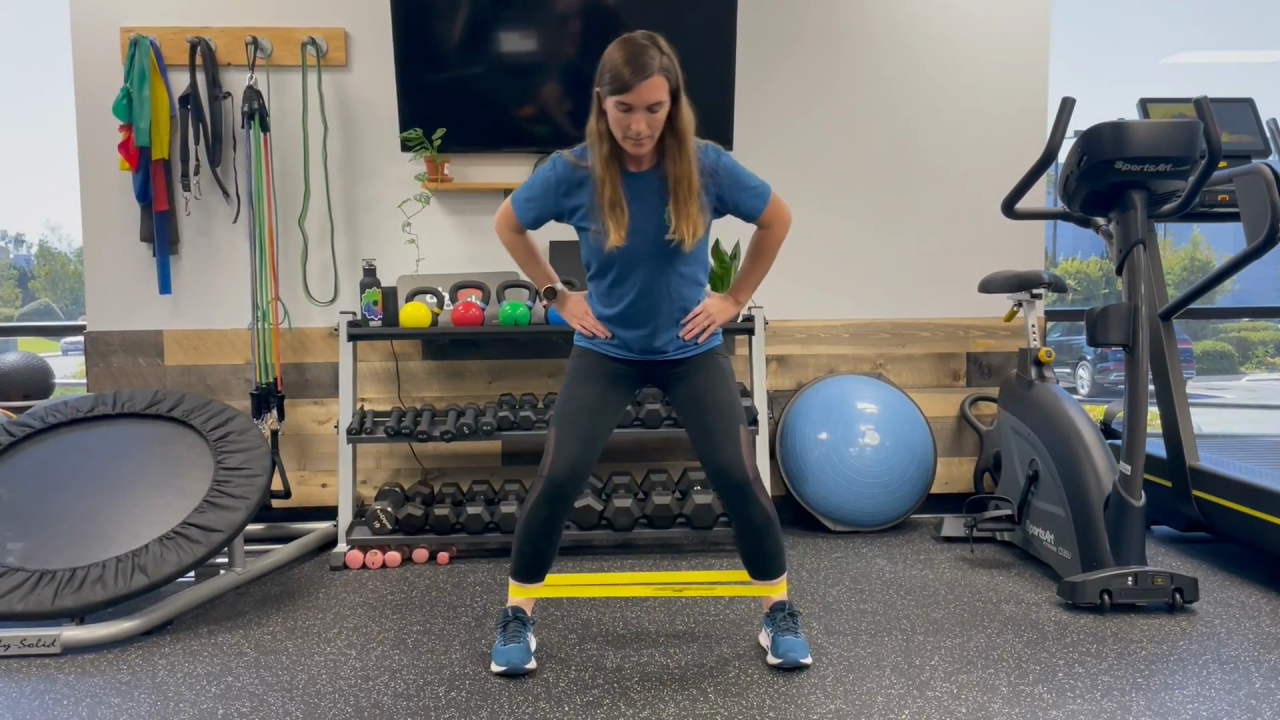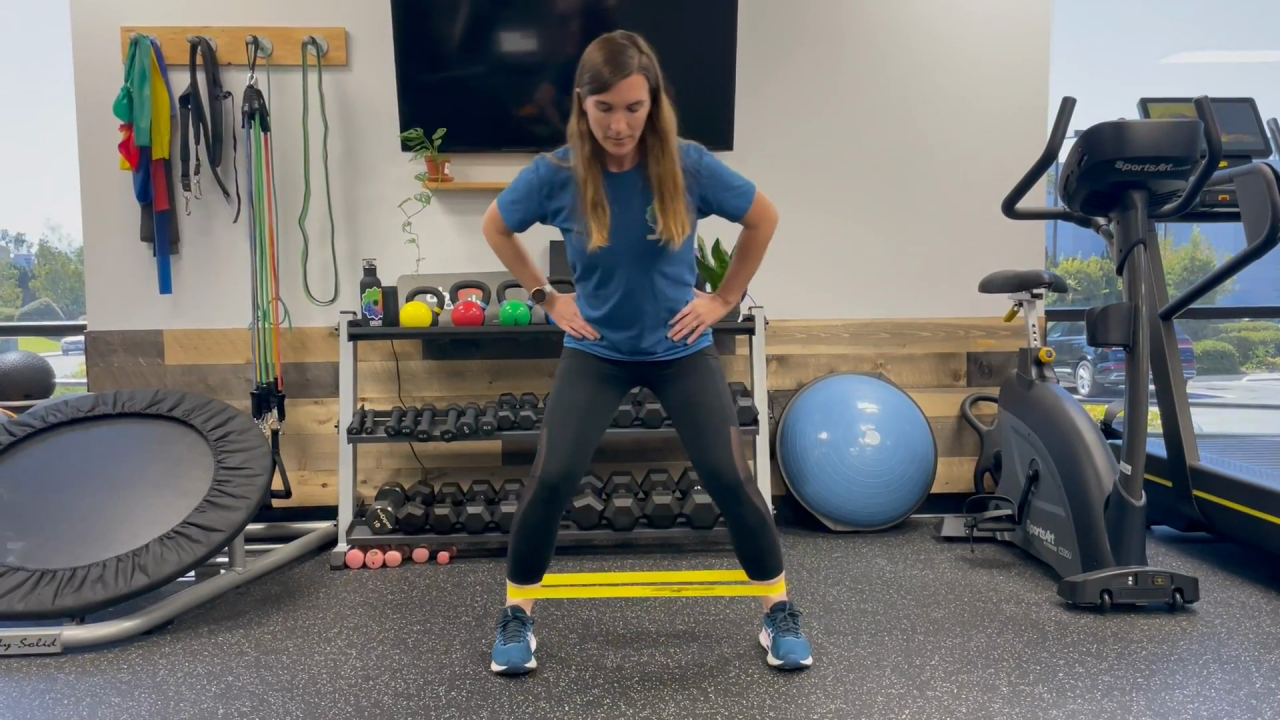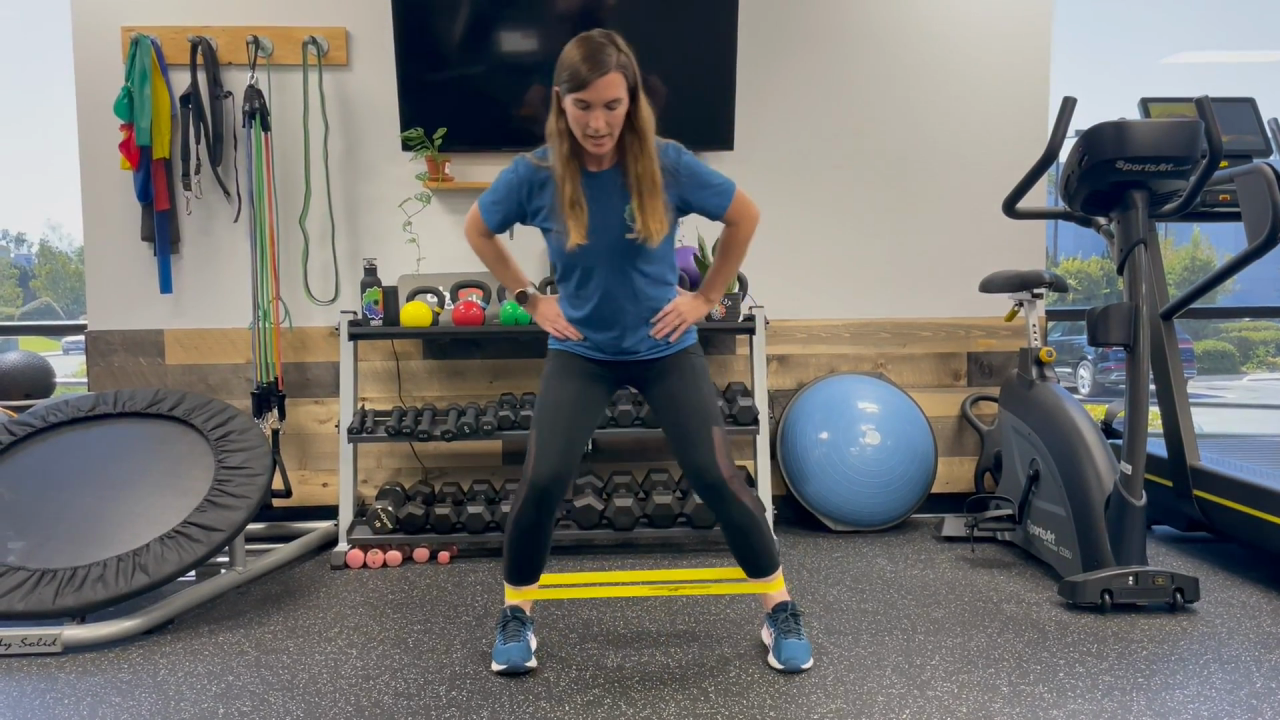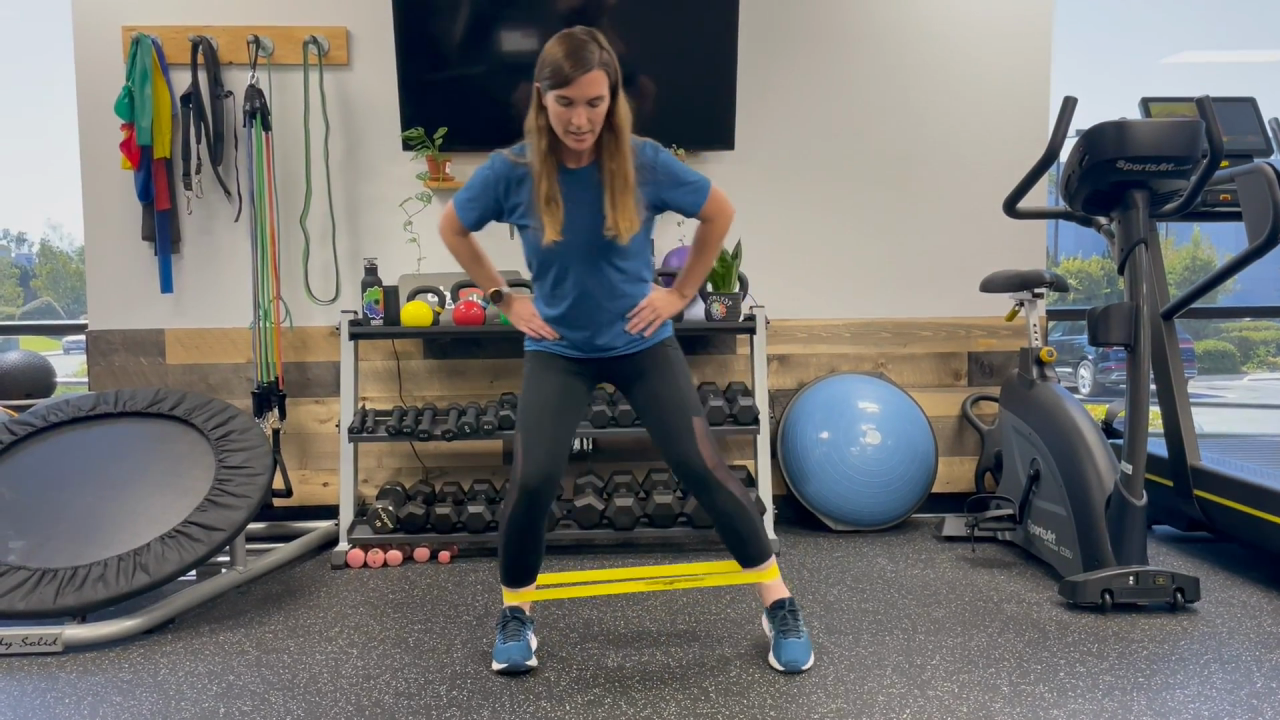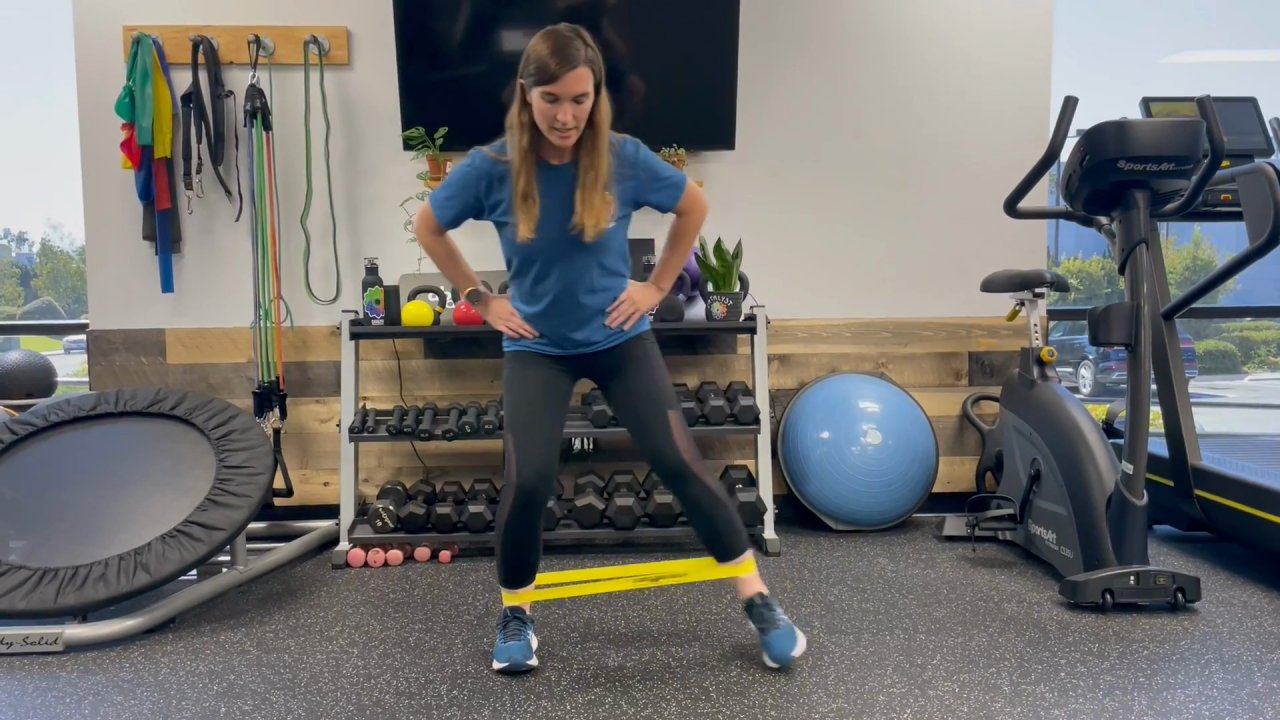
dt=0.1s
person 1, frame 1
left shoulder: (706, 166)
right shoulder: (573, 172)
left elbow: (777, 219)
right elbow: (507, 225)
left wrist: (734, 299)
right wrist: (557, 295)
left hip: (691, 347)
right hip: (604, 348)
left knee: (737, 477)
right knee: (559, 477)
left ankle: (779, 610)
right ankle: (517, 613)
person 1, frame 2
left shoulder: (687, 165)
right shoulder: (554, 175)
left elbow: (763, 218)
right elbow: (495, 229)
left wrist: (724, 299)
right wrist: (547, 297)
left hip: (680, 347)
right hip: (594, 350)
left knee: (729, 477)
right knee: (552, 478)
left ankle: (780, 610)
right ankle: (516, 614)
person 1, frame 3
left shoulder: (667, 164)
right shoulder: (535, 174)
left elbow: (744, 215)
right elbow: (477, 230)
left wrist: (705, 297)
right wrist: (530, 299)
left hip: (664, 347)
right hip: (580, 350)
left knee: (715, 477)
right knee: (543, 480)
left ankle: (780, 608)
right ankle: (515, 613)
person 1, frame 4
left shoulder: (644, 162)
right shoulder: (511, 171)
left elbow: (719, 212)
right elbow: (452, 229)
left wrist: (682, 292)
right wrist: (506, 299)
left hip: (644, 342)
right hip: (557, 349)
left knee: (702, 470)
right knee: (534, 481)
left ankle: (781, 605)
right ankle: (513, 613)
person 1, frame 5
left shoulder: (622, 158)
right shoulder: (491, 168)
left elbow: (694, 207)
right elbow: (427, 227)
left wrist: (657, 287)
right wrist: (481, 299)
left hip: (620, 337)
right hip: (537, 347)
left knee: (678, 462)
right knee: (528, 482)
left ankle: (757, 597)
right ankle: (514, 613)
